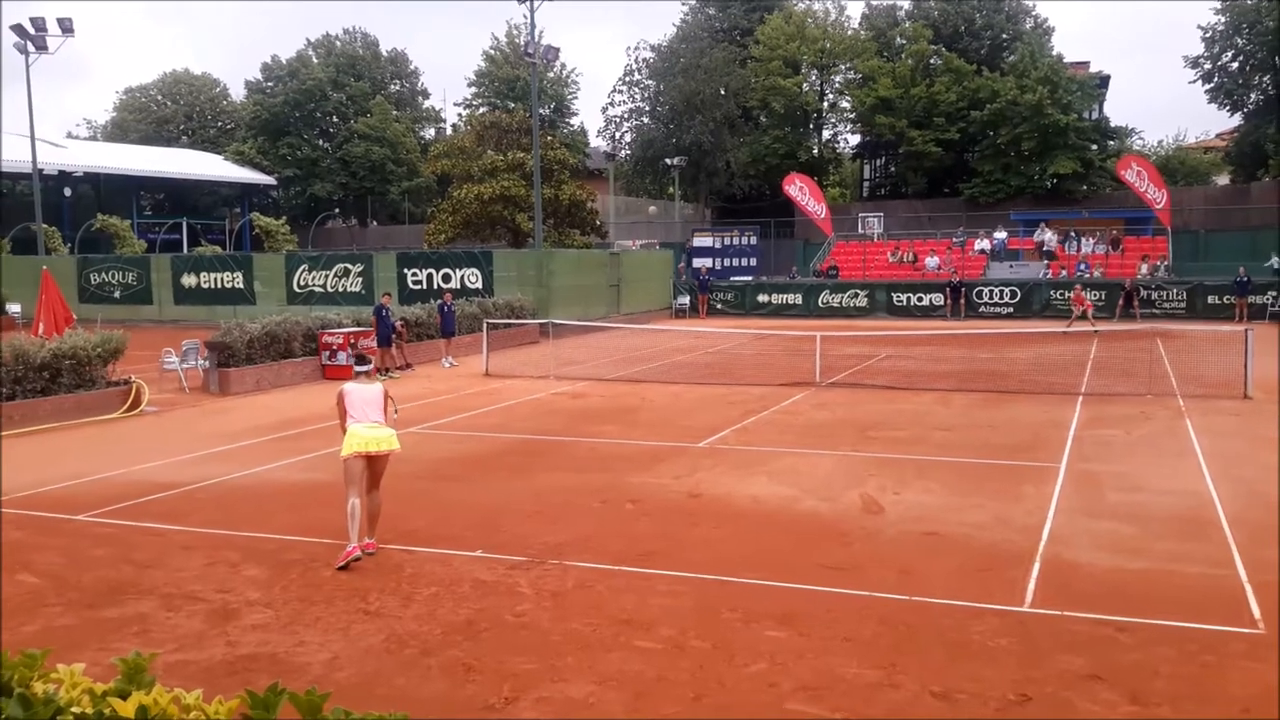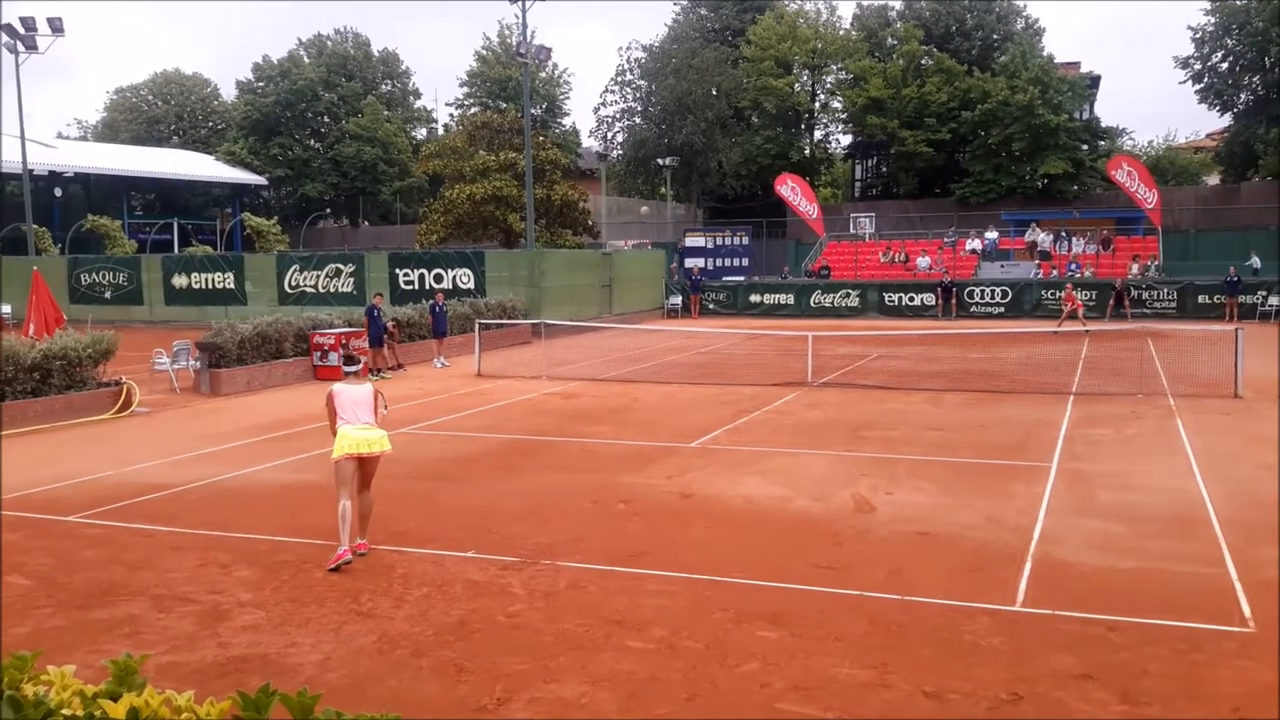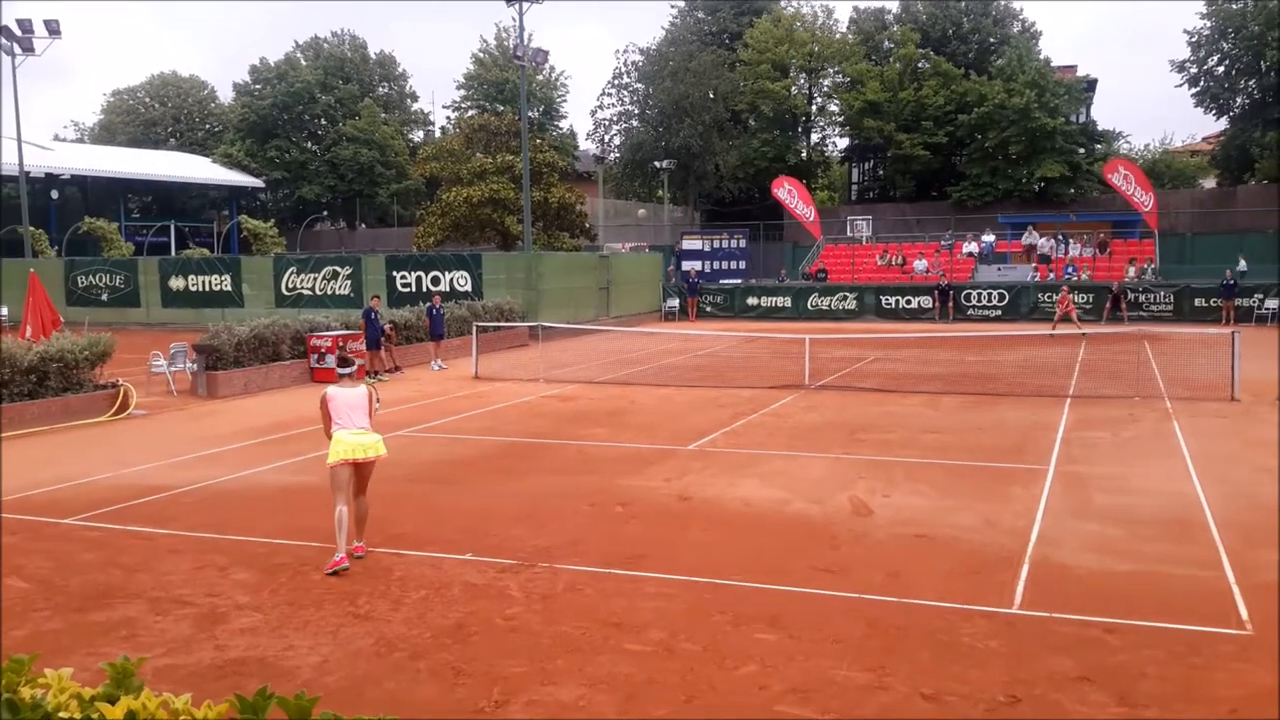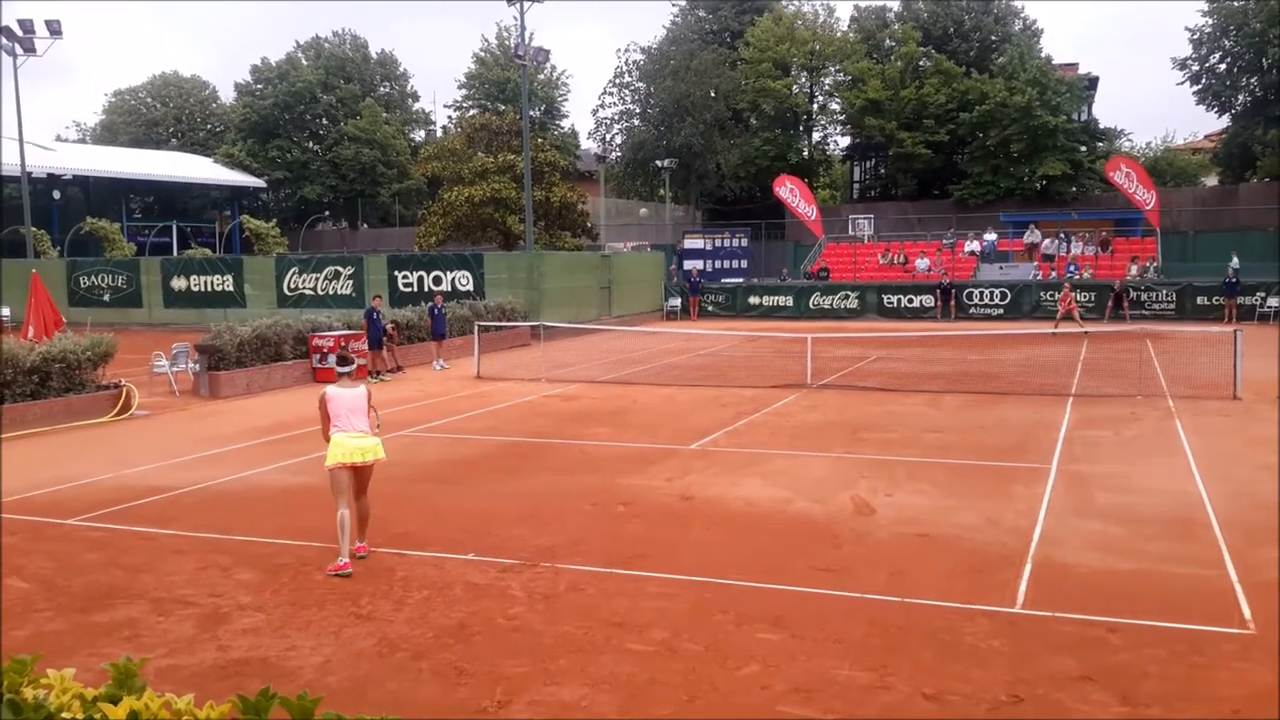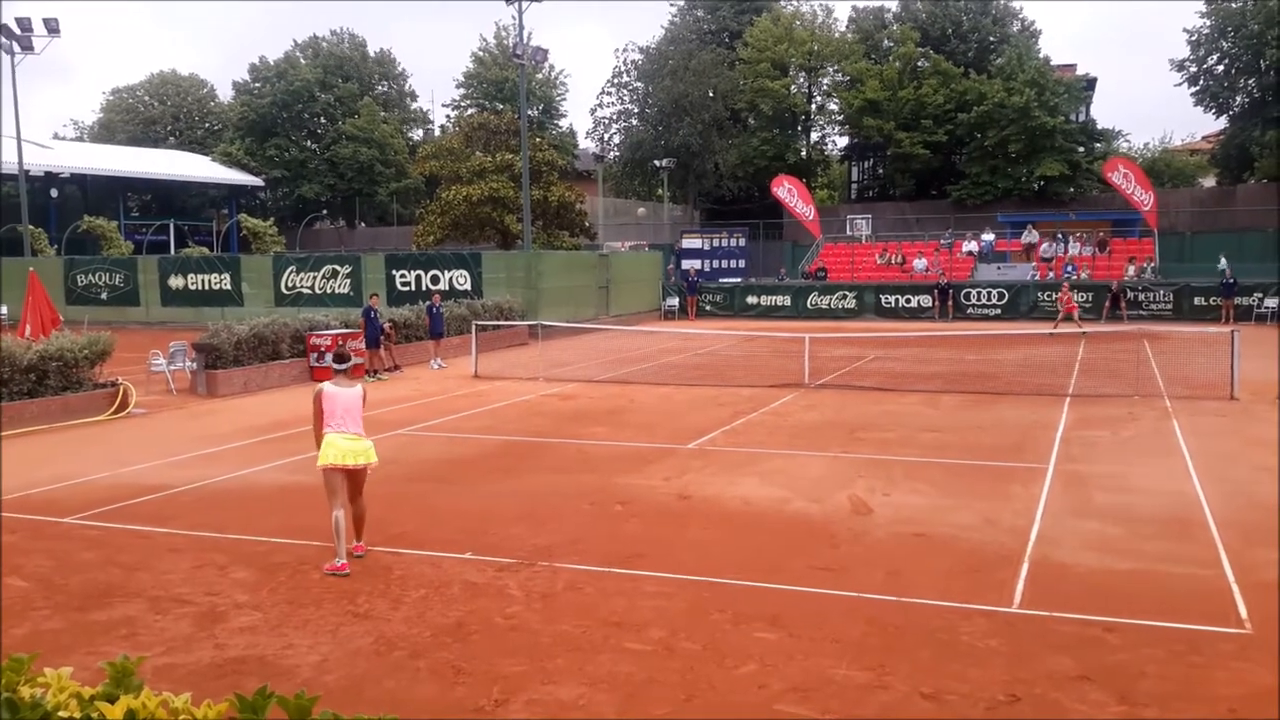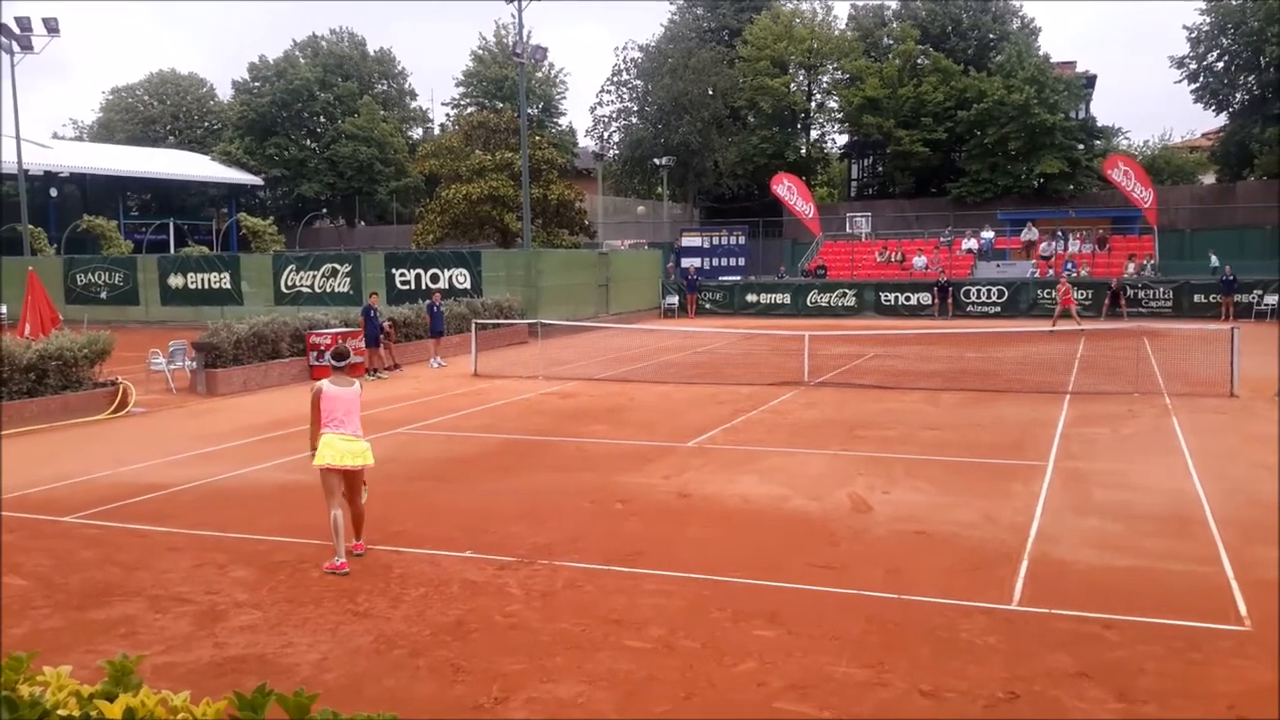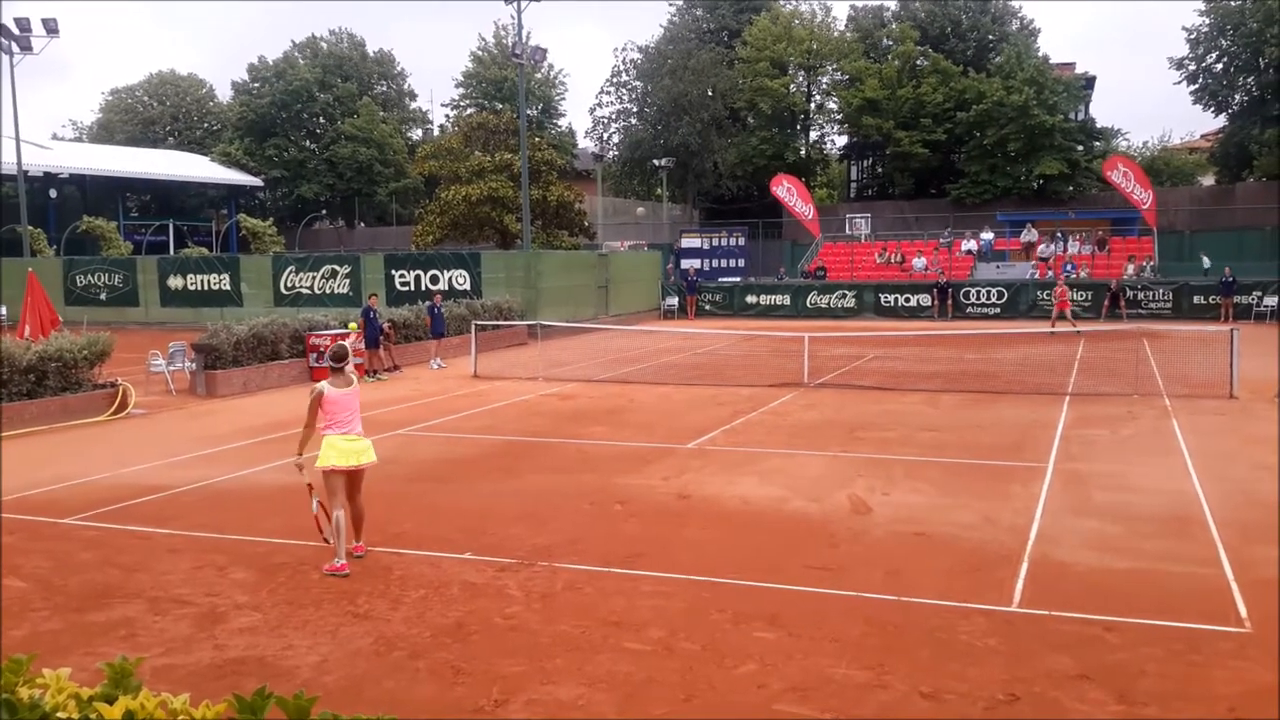
dt=0.2s
person 1, frame 1
left shoulder: (344, 389)
right shoulder: (381, 388)
left elbow: (343, 425)
left hip: (357, 436)
right hip: (382, 435)
left knee: (354, 494)
right knee: (373, 490)
left ankle: (353, 545)
right ankle: (370, 541)
person 1, frame 2
left shoulder: (333, 390)
right shoulder: (371, 388)
left elbow: (332, 426)
left hip: (347, 438)
right hip: (373, 436)
left knee: (344, 496)
right knee: (364, 490)
left ankle: (344, 548)
right ankle: (362, 542)
person 1, frame 3
left shoulder: (327, 393)
right shoulder: (366, 390)
left elbow: (327, 429)
left hip: (342, 443)
right hip: (368, 440)
left knee: (341, 501)
right knee: (360, 495)
left ankle: (341, 555)
right ankle: (359, 544)
person 1, frame 4
left shoulder: (326, 393)
right shoulder: (365, 390)
left elbow: (325, 429)
left hip: (341, 445)
right hip: (366, 443)
left knee: (342, 504)
right knee: (361, 496)
left ankle: (344, 560)
right ankle: (361, 544)
person 1, frame 5
left shoulder: (322, 390)
right shoulder: (360, 389)
left elbow: (317, 426)
left wrist: (320, 450)
left hip: (334, 446)
right hip: (359, 445)
left knee: (337, 505)
right knee: (356, 499)
left ankle: (341, 560)
right ankle: (359, 544)
person 1, frame 6
left shoulder: (320, 388)
right shoulder: (357, 386)
left elbow: (315, 424)
left wrist: (314, 449)
left hip: (331, 447)
right hip: (356, 446)
left knee: (335, 504)
right knee: (355, 499)
left ankle: (340, 560)
right ankle: (359, 543)
person 1, frame 7
left shoulder: (320, 390)
right shoulder: (353, 381)
left elbow: (309, 426)
right elbow: (348, 366)
left wrist: (299, 454)
right wrist: (348, 347)
left hip: (334, 451)
right hip: (358, 447)
left knee: (337, 506)
right knee: (354, 498)
left ankle: (341, 562)
right ankle: (359, 544)
